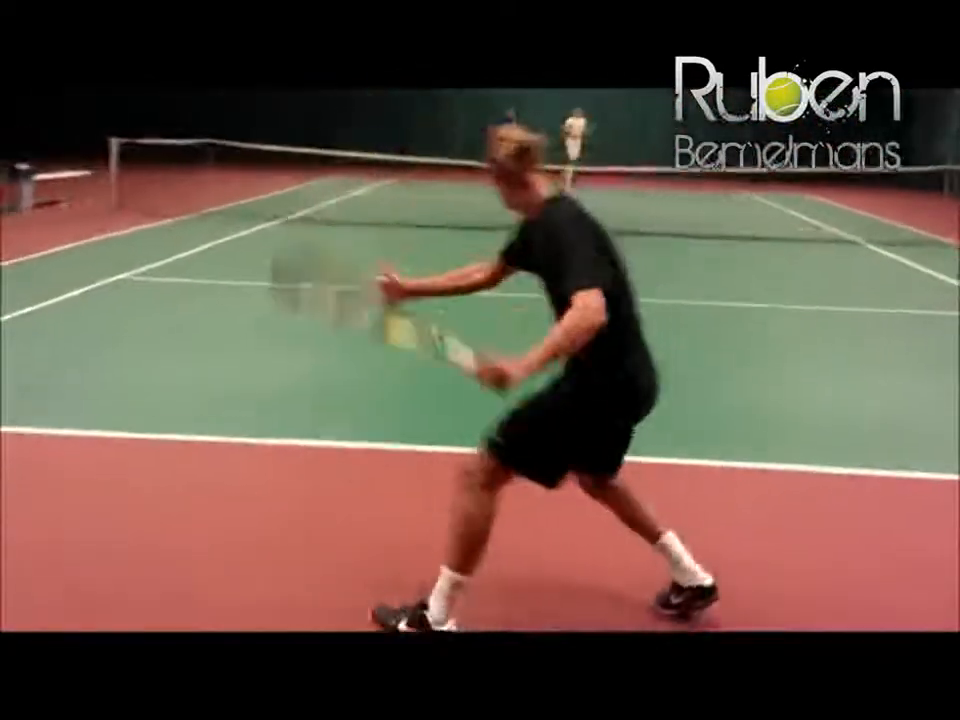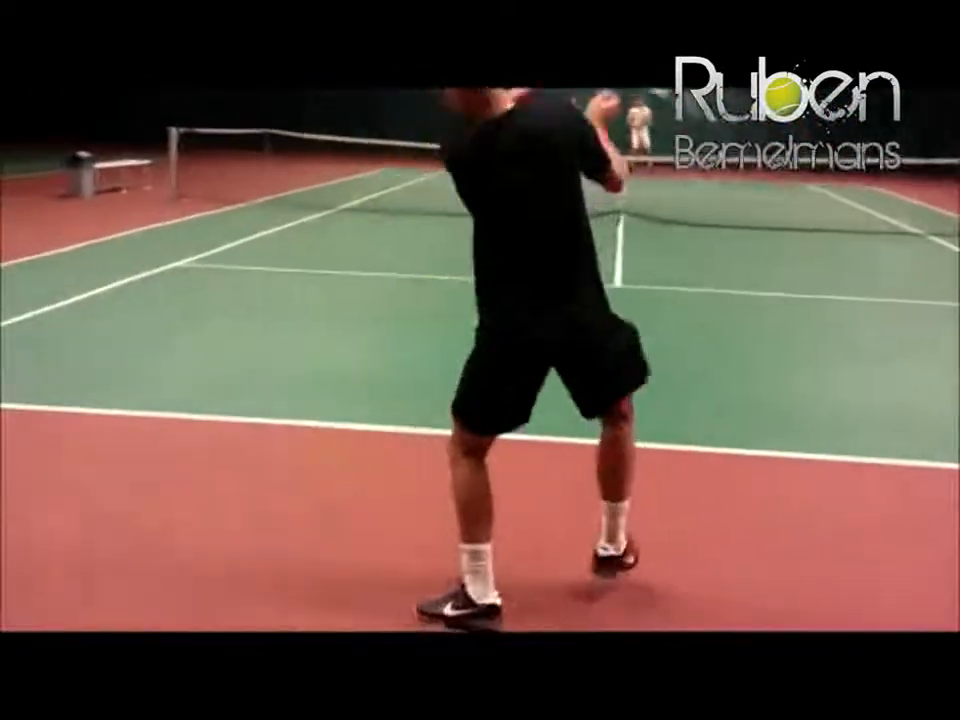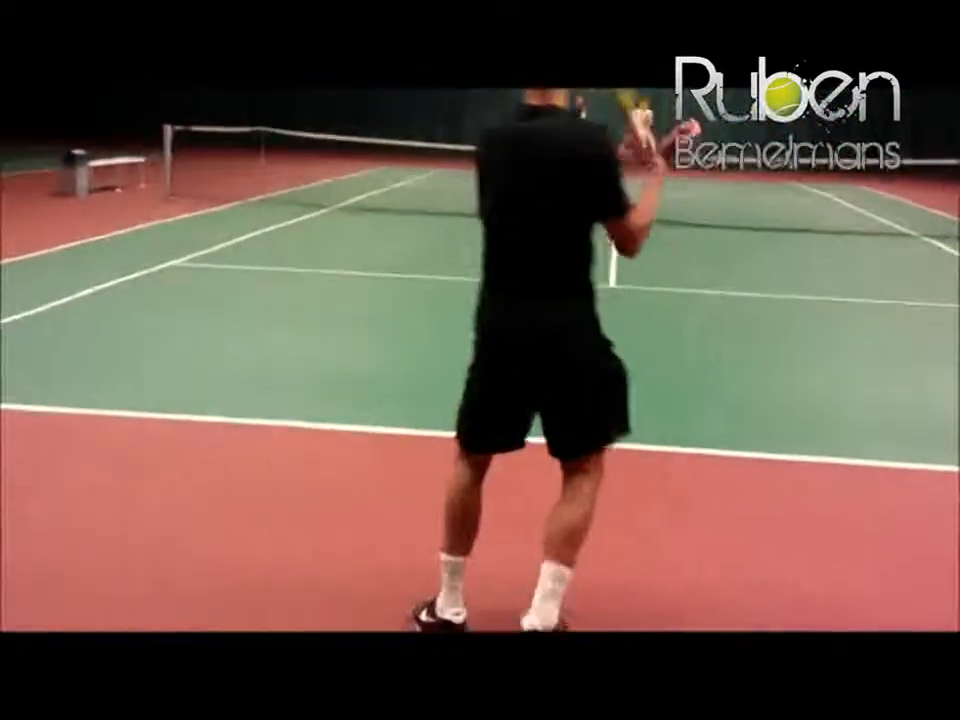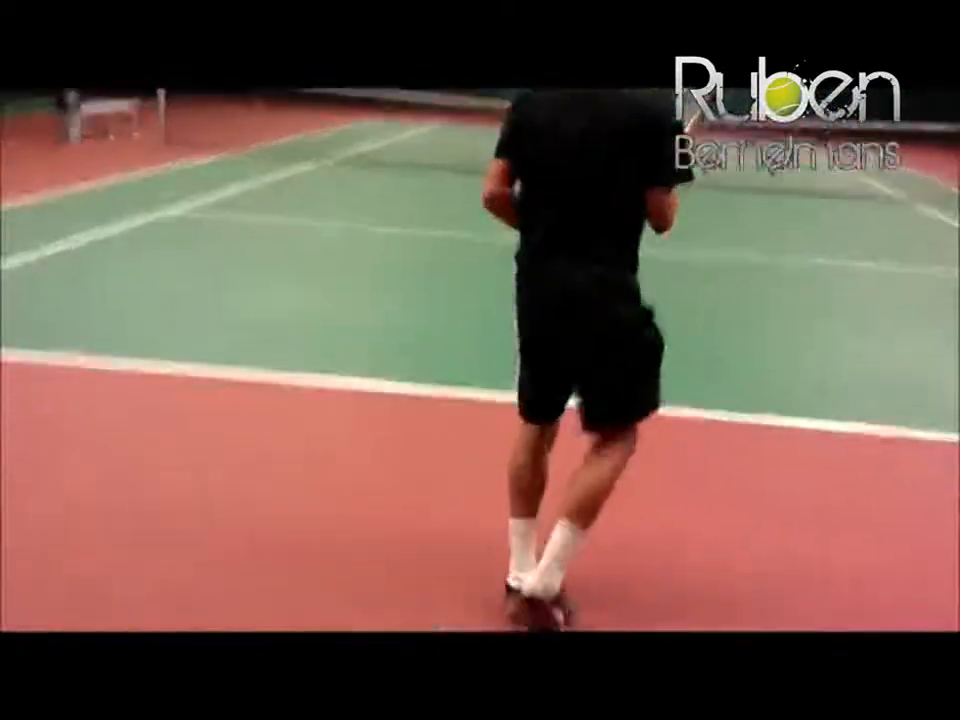
dt=0.4s
person 1, frame 1
left shoulder: (560, 228)
right shoulder: (540, 224)
left elbow: (590, 314)
right elbow: (487, 274)
left wrist: (524, 364)
right wrist: (413, 288)
left hip: (603, 380)
right hip: (625, 377)
left knee: (478, 477)
right knee: (597, 479)
left ankle: (436, 615)
right ankle: (692, 579)
person 1, frame 2
left shoulder: (461, 153)
right shoulder: (560, 121)
right elbow: (614, 179)
right wrist: (593, 120)
left hip: (510, 327)
right hip: (583, 313)
left knee: (466, 448)
right knee: (617, 415)
left ankle: (479, 594)
right ankle: (612, 546)
person 1, frame 3
left shoulder: (493, 141)
right shoulder: (588, 139)
right elbow: (629, 240)
right wrist: (659, 167)
left hip: (500, 326)
right hip: (567, 330)
left knee: (471, 460)
right knee: (583, 467)
left ankle: (448, 606)
right ankle: (542, 619)
person 1, frame 4
left shoulder: (530, 104)
right shoulder: (650, 112)
left elbow: (495, 193)
right elbow: (661, 217)
left hip: (539, 287)
right hip: (605, 291)
left knee: (536, 426)
right knee: (614, 439)
left ankle: (522, 570)
right ankle: (542, 583)
